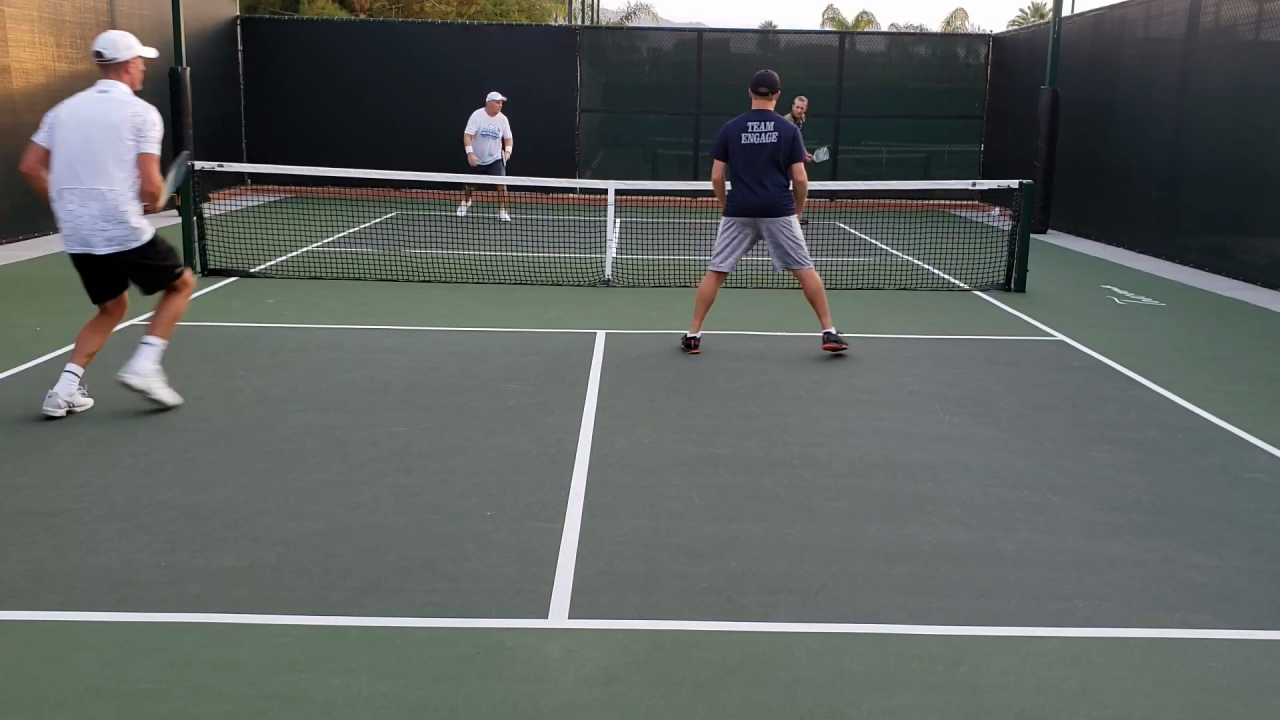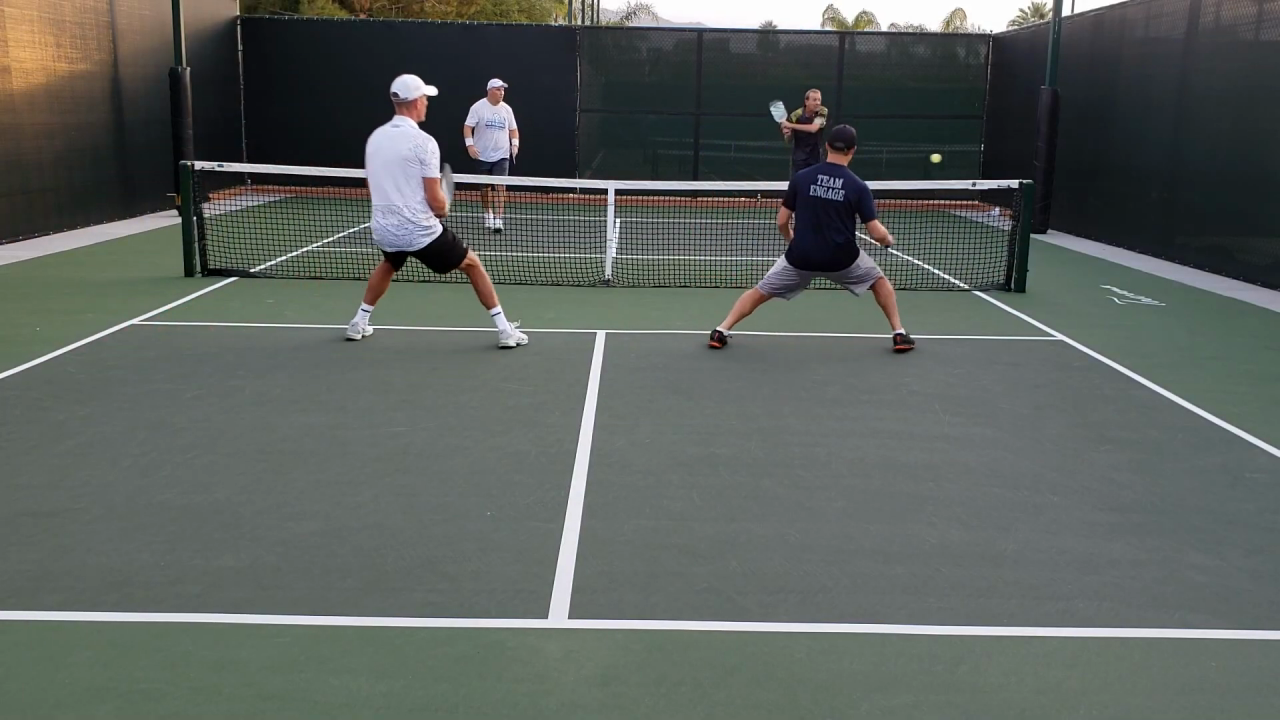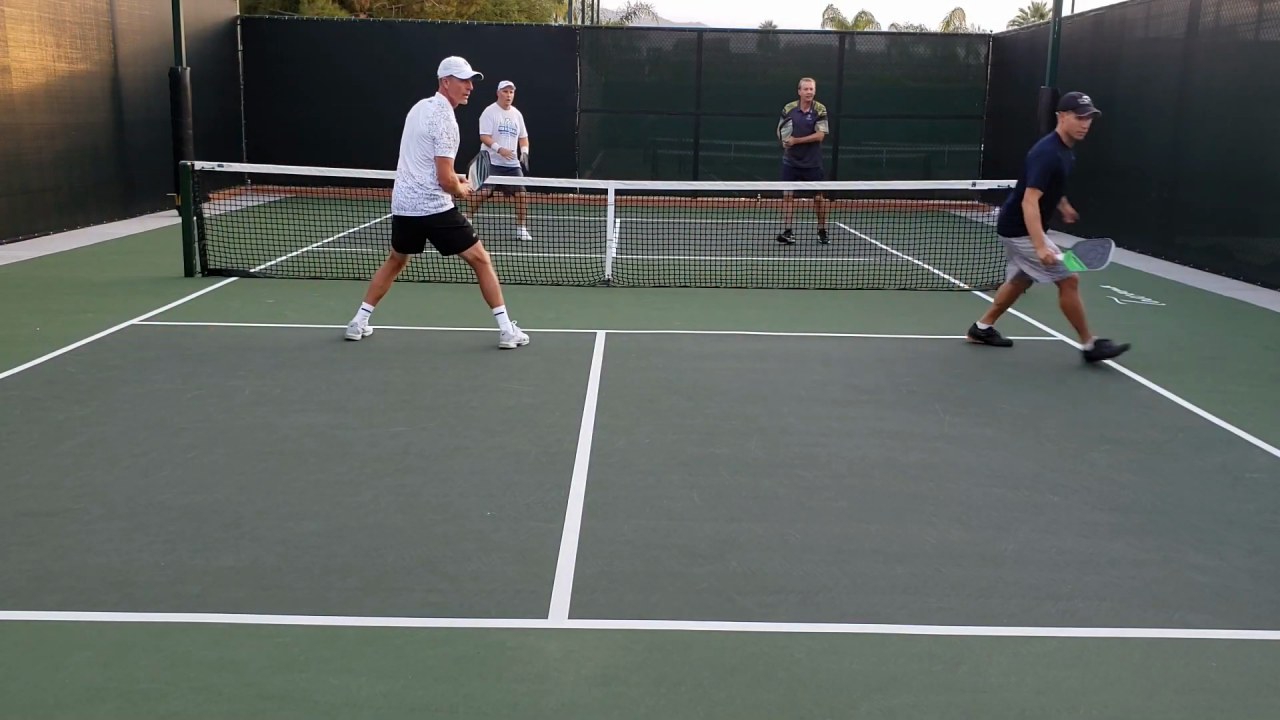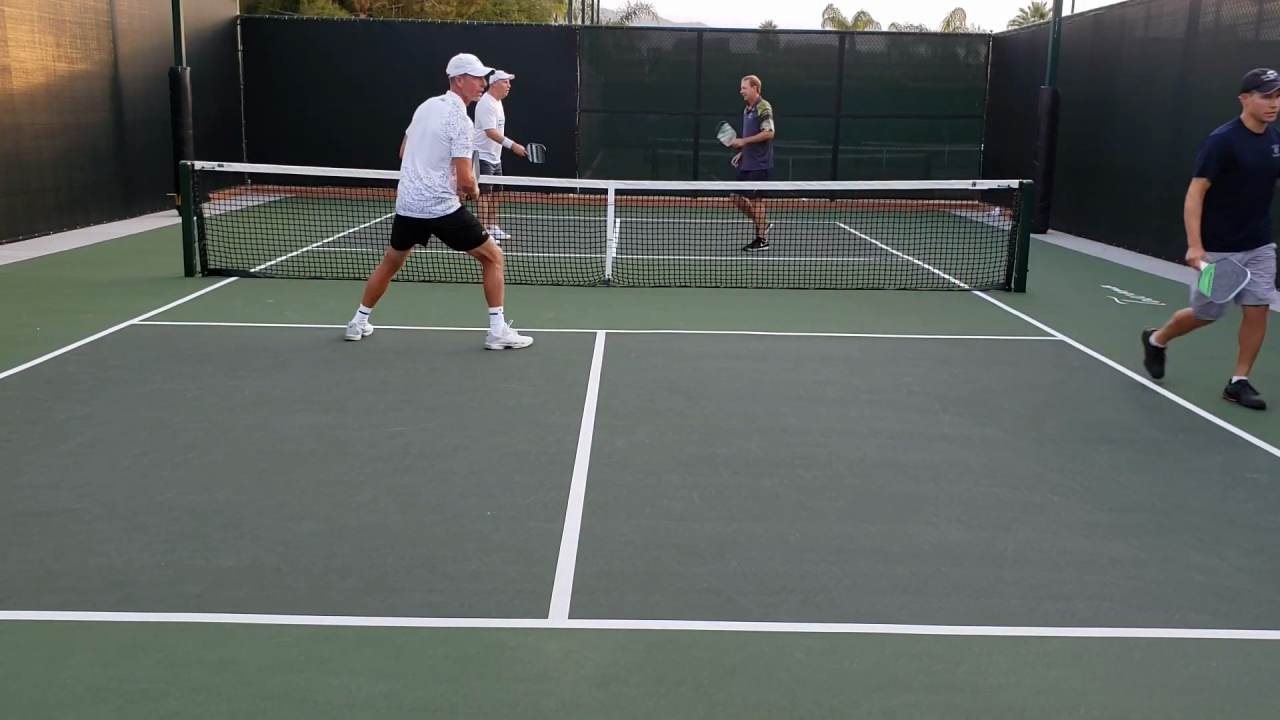
dt=0.7s
person 1, frame 1
left shoulder: (64, 109)
right shoulder: (142, 113)
left elbow: (30, 167)
right elbow: (150, 187)
right wrist: (156, 201)
left hip: (79, 238)
right hip: (126, 234)
left knee: (114, 310)
right knee: (181, 287)
left ankle: (64, 390)
right ankle: (143, 365)
person 1, frame 2
left shoulder: (374, 138)
right shoulder: (424, 142)
right elbow: (436, 202)
right wrist: (442, 210)
left hip: (385, 231)
right hip: (422, 231)
left knee: (388, 266)
right knee: (472, 266)
left ankle: (359, 323)
right ankle: (504, 330)
person 1, frame 3
left shoulder: (420, 107)
right shoulder: (444, 120)
right elbow: (445, 179)
left wrist: (452, 178)
right wrist: (461, 189)
left hip: (403, 203)
right hip: (434, 206)
left knee: (395, 261)
right knee: (481, 260)
left ankle: (359, 322)
right ankle: (507, 330)
person 1, frame 4
left shoulder: (426, 106)
right shoulder: (460, 121)
left elbow: (405, 152)
right elbow: (465, 180)
right wrist: (472, 190)
left hip: (408, 203)
right hip: (442, 207)
left knee: (391, 262)
right knee: (493, 257)
left ankle: (358, 323)
right ankle: (497, 331)
person 2, frame 1
left shoulder: (730, 128)
right shoulder: (787, 129)
left elbow: (717, 177)
right elbow: (800, 178)
left wrist: (725, 205)
right wrist: (795, 207)
left hip: (739, 212)
right hip: (779, 212)
left knee: (715, 272)
right knee: (805, 271)
left ankle: (693, 336)
right ankle: (829, 333)
person 2, frame 2
left shoulder: (801, 178)
right shoulder: (858, 187)
left elbow: (782, 221)
right elbow: (877, 232)
left wrist: (792, 242)
right wrist: (888, 241)
left hip: (801, 257)
right hip: (841, 259)
left knee: (759, 292)
right knee: (878, 280)
left ankle: (721, 330)
right ankle: (899, 333)
person 2, frame 3
left shoulder: (1062, 148)
right shoulder: (1048, 154)
right elbow: (1029, 201)
left wrist: (1061, 204)
right wrist: (1039, 245)
left hip: (1014, 226)
right hip: (1021, 230)
left knee: (1020, 281)
right knee: (1068, 280)
left ankle: (982, 328)
right ankle: (1090, 344)
person 2, frame 4
right shoulder: (1222, 140)
right elbow: (1195, 193)
right wrist: (1194, 245)
right hip: (1216, 247)
right knee: (1205, 314)
left ankle: (1239, 380)
right ankle: (1157, 340)
